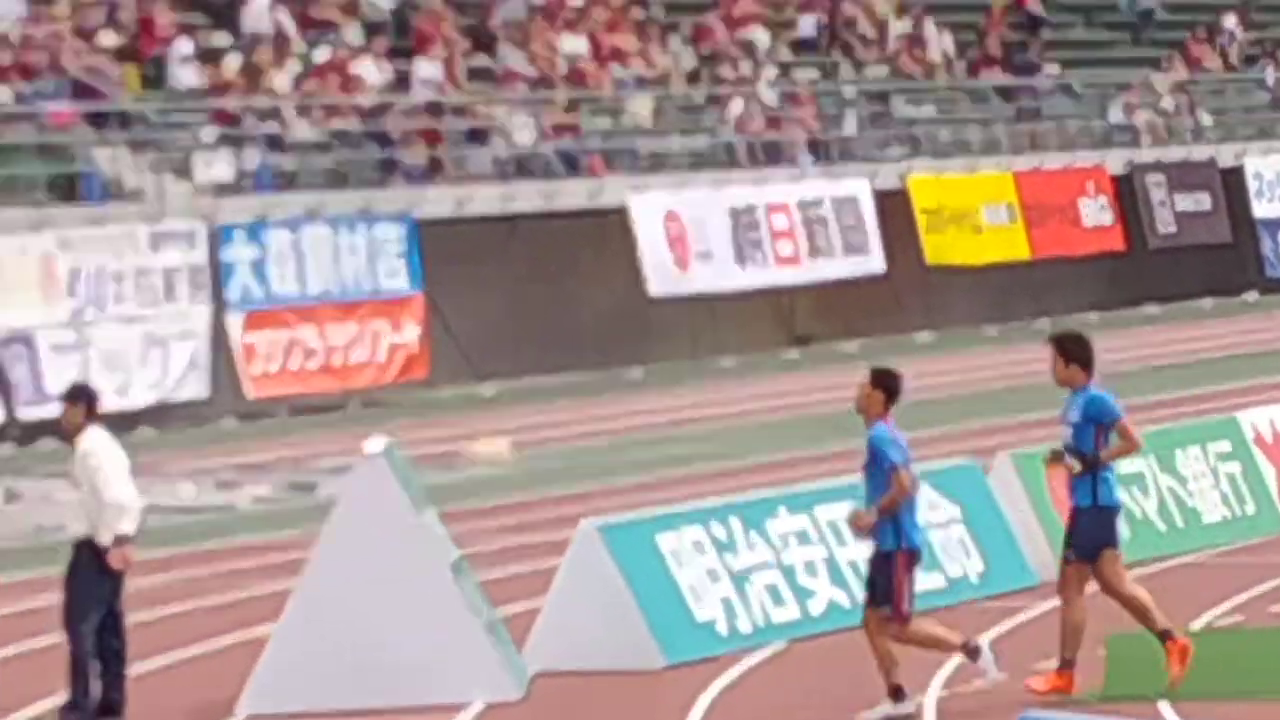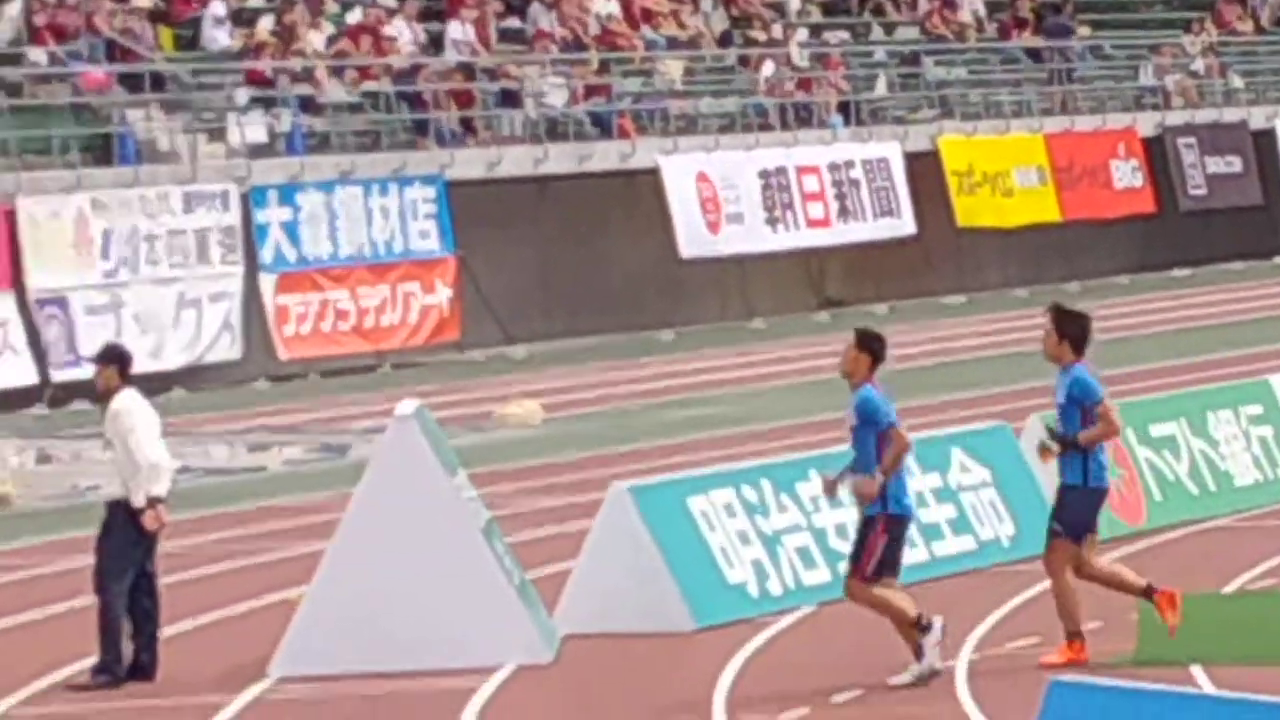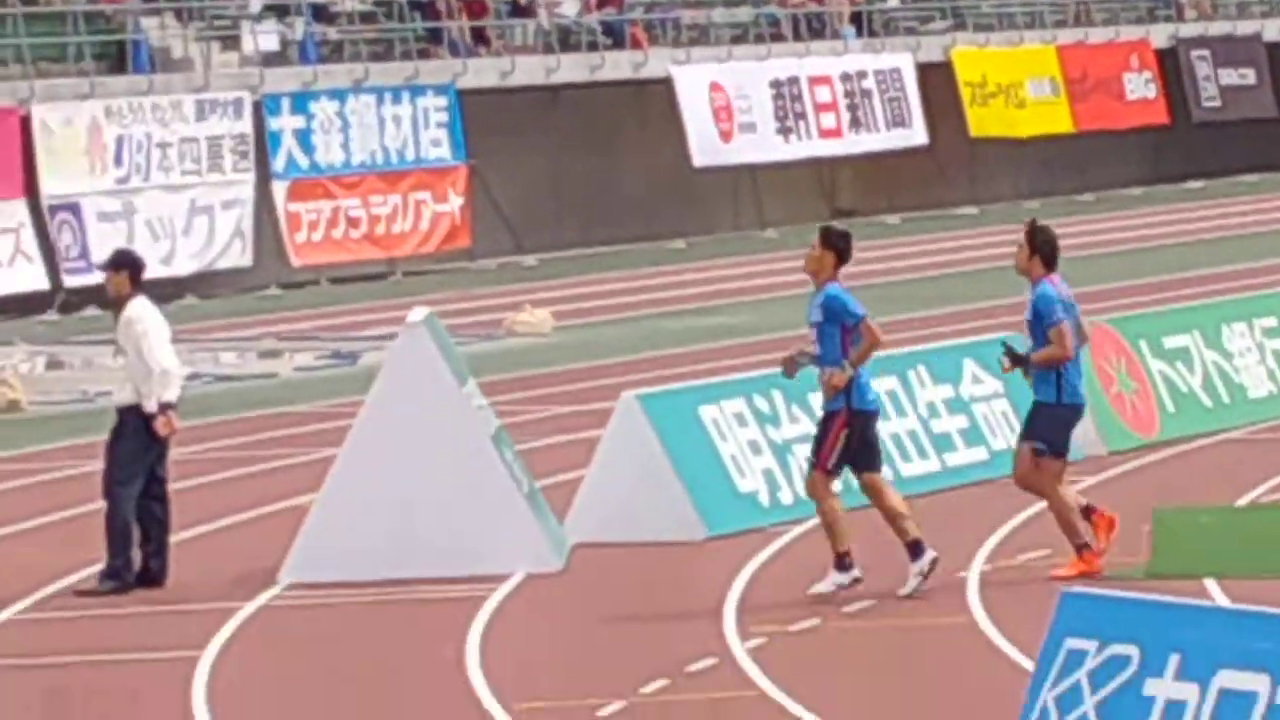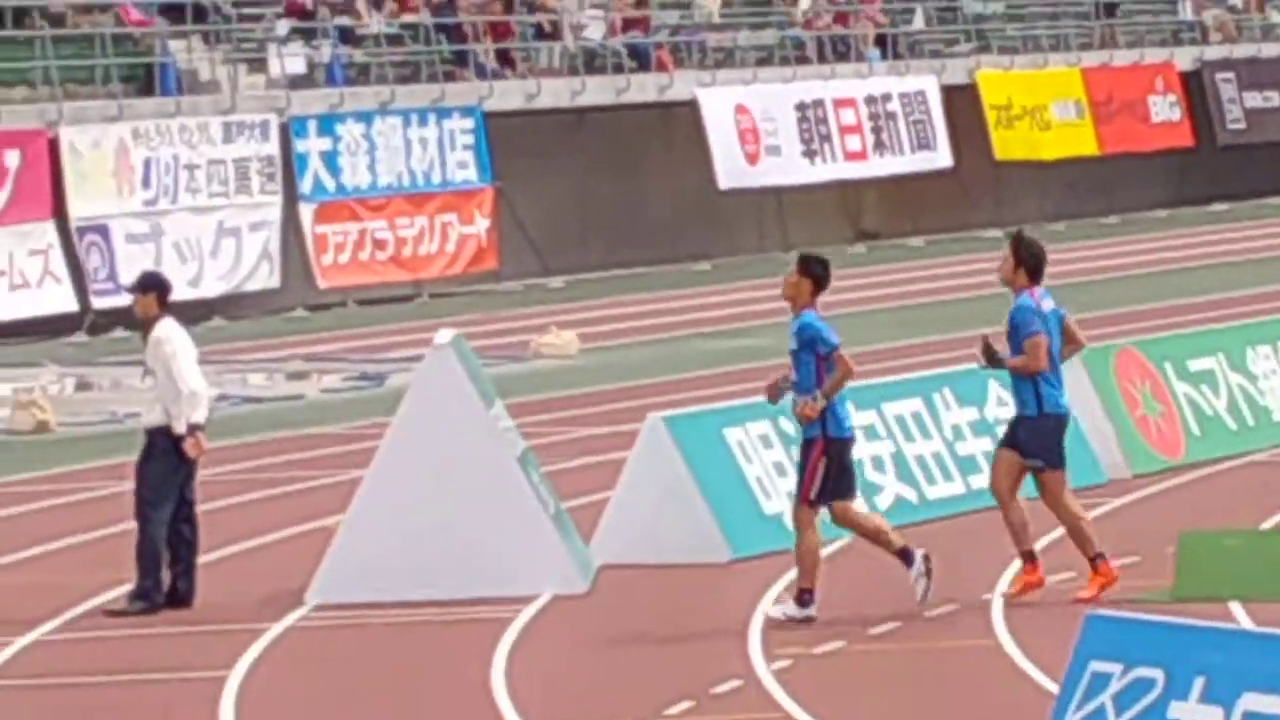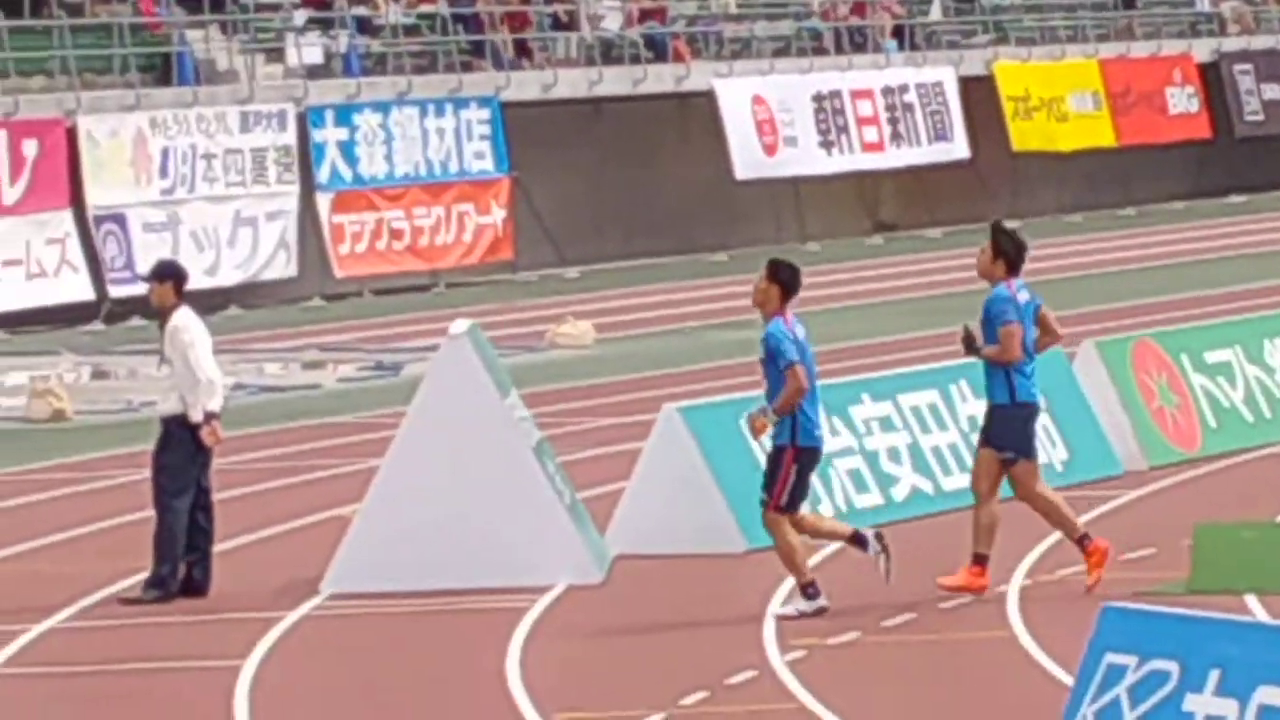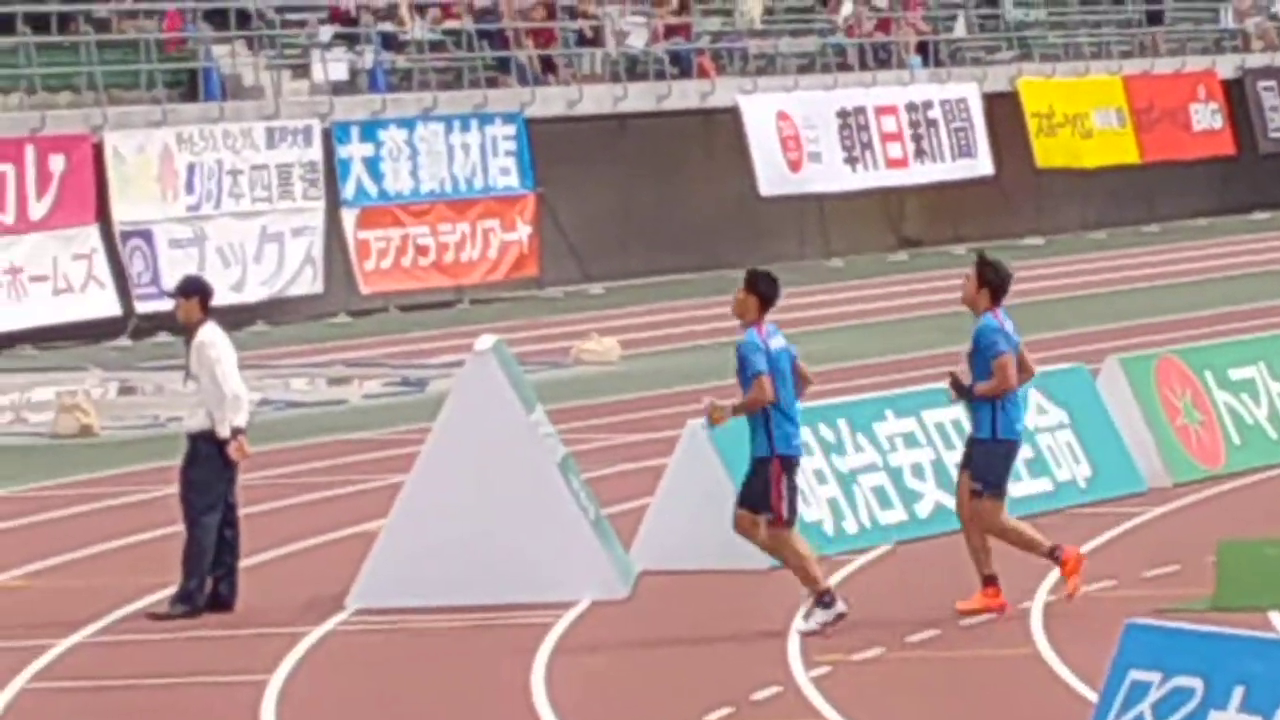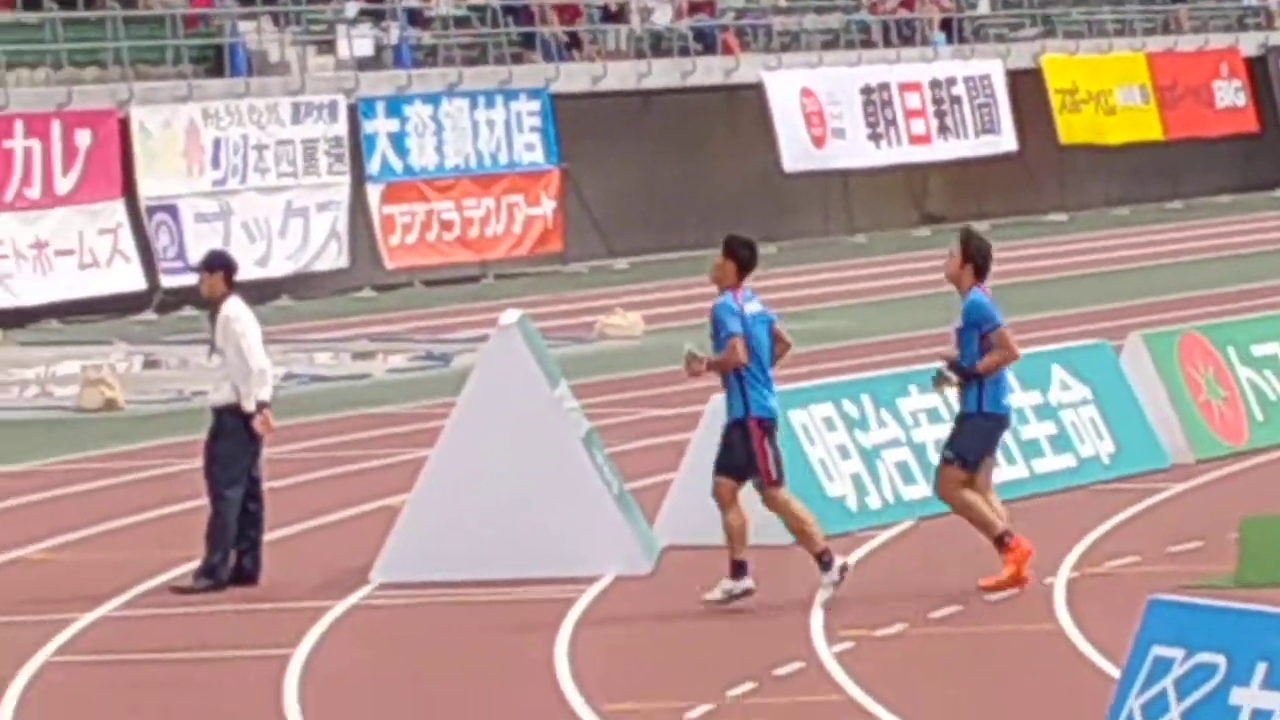
dt=0.1s
person 1, frame 1
left shoulder: (1096, 400)
right shoulder: (1078, 400)
left elbow: (1133, 442)
left wrist: (1089, 461)
right wrist: (1066, 457)
left hip: (1095, 505)
right hip: (1089, 504)
left knee: (1069, 589)
right knee: (1116, 584)
left ankle: (1064, 676)
right ankle: (1173, 643)
person 1, frame 2
left shoulder: (1078, 380)
right shoulder: (1068, 377)
left elbow: (1112, 427)
left wrist: (1071, 443)
right wrist: (1057, 442)
left hip: (1082, 485)
right hip: (1077, 483)
left knee: (1057, 566)
right knee: (1083, 566)
left ankle: (1074, 646)
right ankle: (1158, 595)
person 1, frame 3
left shoulder: (1046, 296)
right shoulder: (1054, 289)
left elbow: (1065, 350)
right elbow: (1082, 335)
left wrist: (1024, 361)
left hip: (1059, 402)
right hip: (1049, 400)
left knee: (1047, 485)
right knee: (1025, 478)
left ankle: (1088, 557)
right ankle: (1095, 516)
person 1, frame 4
left shoulder: (1024, 308)
right shoulder: (1043, 300)
left elbow: (1037, 361)
right elbow: (1077, 342)
left wrist: (1001, 362)
left hip: (1042, 414)
right hip: (1031, 413)
left knee: (1056, 499)
right knee: (1000, 488)
left ankle: (1101, 570)
right ankle: (1030, 569)
person 1, frame 5
left shoulder: (1000, 298)
right shoulder: (1021, 292)
left elbow: (1011, 351)
right elbow: (1054, 334)
left wrist: (978, 350)
left hip: (1013, 404)
right hip: (1006, 403)
left knee: (1028, 488)
right knee: (982, 486)
left ankle: (1091, 548)
right ankle: (977, 571)
person 1, frame 6
left shoulder: (988, 328)
right shoulder: (999, 323)
left elbow: (1006, 382)
right elbow: (1027, 371)
left wrist: (969, 392)
left hip: (994, 437)
right hip: (986, 435)
left knee: (990, 521)
right knee: (968, 514)
left ankle: (1064, 556)
right ankle: (990, 591)
person 1, frame 7
left shoulder: (978, 304)
right shoulder: (970, 303)
left elbow: (1010, 351)
left wrist: (971, 373)
right wrist: (953, 371)
left hip: (983, 412)
right hip: (980, 409)
left knee: (950, 488)
right knee: (976, 491)
left ankle: (1012, 546)
right ankle: (1012, 562)
person 2, frame 1
left shoulder: (880, 437)
right shoulder: (886, 435)
left elbow: (904, 487)
right elbow: (907, 485)
left wrist: (871, 516)
right wrist: (875, 516)
left hip: (897, 547)
right hip: (890, 546)
left knee: (899, 629)
right knee: (874, 625)
left ankle: (975, 650)
person 2, frame 2
left shoulder: (869, 399)
right shoulder: (866, 398)
left elbow: (902, 443)
left wrist: (877, 480)
right wrist: (844, 477)
left hip: (885, 509)
right hip: (885, 508)
left knee: (859, 589)
right knee: (884, 587)
left ankle: (925, 624)
right ankle: (923, 658)
person 2, frame 3
left shoulder: (834, 297)
right shoulder: (827, 297)
left elbow: (873, 338)
left wrist: (845, 371)
right wrist: (802, 358)
left hip: (847, 407)
right hip: (853, 405)
left knee: (818, 484)
right knee: (873, 484)
left ankle: (845, 567)
right ankle: (919, 554)
person 2, frame 4
left shoulder: (808, 324)
right shoulder: (805, 324)
left elbow: (846, 369)
left wrist: (818, 401)
right wrist: (787, 385)
left hip: (825, 434)
right hip: (831, 432)
left knee: (804, 516)
right knee: (844, 513)
left ankle: (804, 601)
right ankle: (911, 557)
person 2, frame 5
left shoulder: (776, 333)
right shoulder: (787, 328)
left elbow: (799, 385)
right elbow: (810, 376)
left wrist: (770, 415)
left hip: (795, 441)
right hip: (797, 438)
left knee: (776, 519)
right knee: (784, 518)
left ankle: (811, 595)
right ankle: (864, 540)
person 2, frame 6
left shoulder: (751, 342)
right shoulder: (775, 336)
left elbow: (764, 394)
right elbow: (804, 379)
left wrist: (729, 411)
left hip: (775, 449)
right hip: (778, 446)
left knee: (781, 533)
right knee: (745, 522)
left ankle: (828, 602)
right ankle: (819, 592)
person 2, frame 7
left shoulder: (724, 306)
right shoulder: (752, 302)
left elbow: (736, 355)
right elbow: (783, 344)
left wrist: (703, 365)
left hip: (750, 414)
right hip: (744, 412)
left knee: (773, 494)
right knee: (723, 491)
left ankle: (829, 563)
right ankle: (739, 577)
person 3, frame 1
left shoulder: (87, 446)
right shoulder: (107, 443)
left elbow: (105, 498)
right elbow: (128, 498)
left wrist: (106, 543)
right wrist: (123, 539)
left hip: (95, 544)
right hip: (116, 542)
left knee: (82, 623)
right knee: (108, 623)
person 3, frame 2
left shoulder: (120, 408)
right shoulder: (140, 405)
left elbow: (137, 460)
right elbow: (161, 459)
left wrist: (139, 504)
right wrist: (156, 499)
left hip: (129, 506)
right hip: (148, 503)
left knee: (112, 585)
right knee: (141, 585)
left ankle: (110, 667)
right ankle: (144, 662)
person 3, frame 3
left shoulder: (132, 314)
right shoulder: (149, 311)
left elbow: (150, 366)
right elbow: (169, 365)
left wrist: (152, 410)
right wrist: (166, 406)
left hip: (139, 412)
right hip: (157, 409)
left knee: (121, 490)
right knee: (152, 491)
left ankle: (118, 573)
right ankle: (154, 569)
person 3, frame 4
left shoulder: (161, 336)
right shoulder: (176, 332)
left elbow: (179, 388)
right elbow: (196, 385)
left wrist: (180, 431)
right wrist: (196, 426)
left hip: (167, 433)
right hip: (183, 431)
left knee: (152, 512)
right knee: (180, 512)
left ankle: (148, 593)
right ankle: (181, 589)
person 3, frame 5
left shoulder: (178, 324)
right shoulder: (190, 321)
left elbow: (196, 376)
right elbow: (209, 374)
left wrist: (197, 419)
right wrist: (211, 415)
left hip: (184, 421)
right hip: (198, 420)
left knee: (171, 501)
right knee: (196, 501)
left ankle: (164, 581)
right ankle: (197, 577)
person 3, frame 6
left shoulder: (204, 340)
right shoulder: (215, 337)
left elbow: (223, 391)
right elbow: (234, 389)
left wrist: (224, 434)
right wrist: (234, 431)
left hip: (210, 437)
right hip: (222, 436)
left knee: (201, 516)
right knee: (221, 516)
left ankle: (191, 597)
right ankle: (223, 592)
person 3, frame 7
left shoulder: (229, 314)
right shoulder: (237, 312)
left elbow: (249, 365)
right elbow: (257, 363)
left wrist: (250, 408)
right wrist: (259, 406)
left hip: (235, 411)
right hip: (245, 410)
left knee: (225, 490)
right knee: (246, 489)
left ankle: (215, 570)
right ankle: (247, 566)
